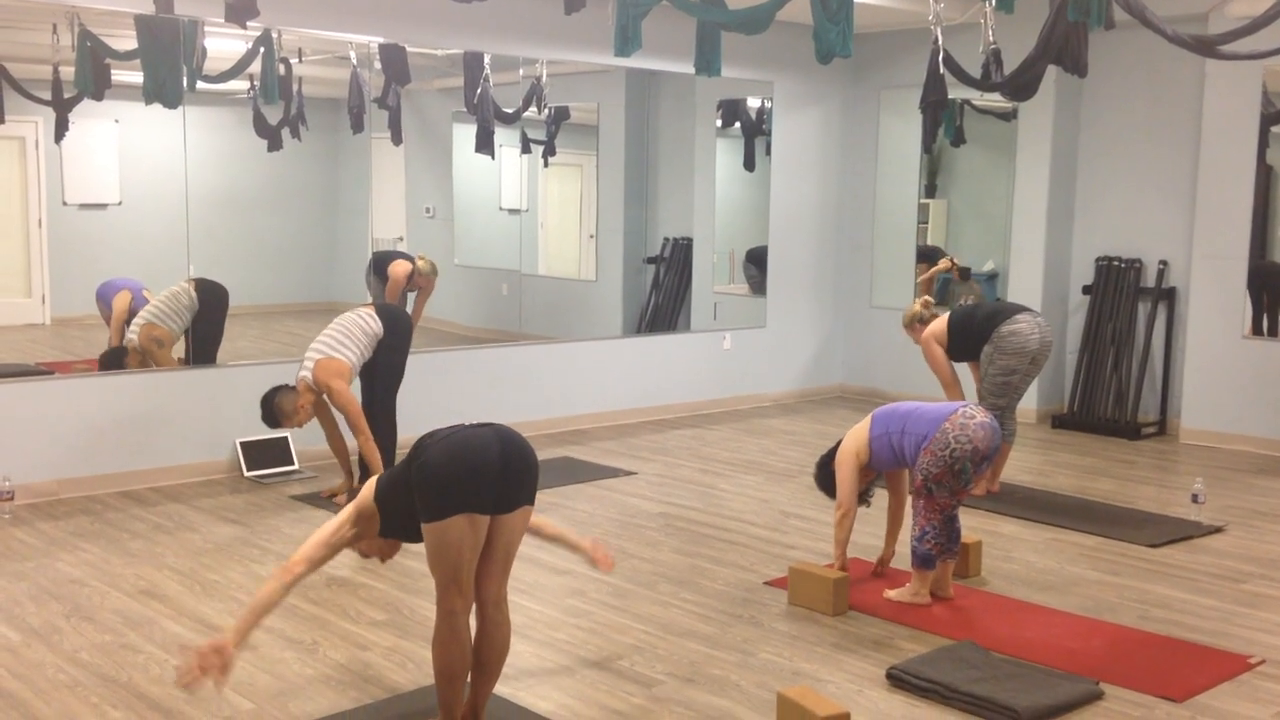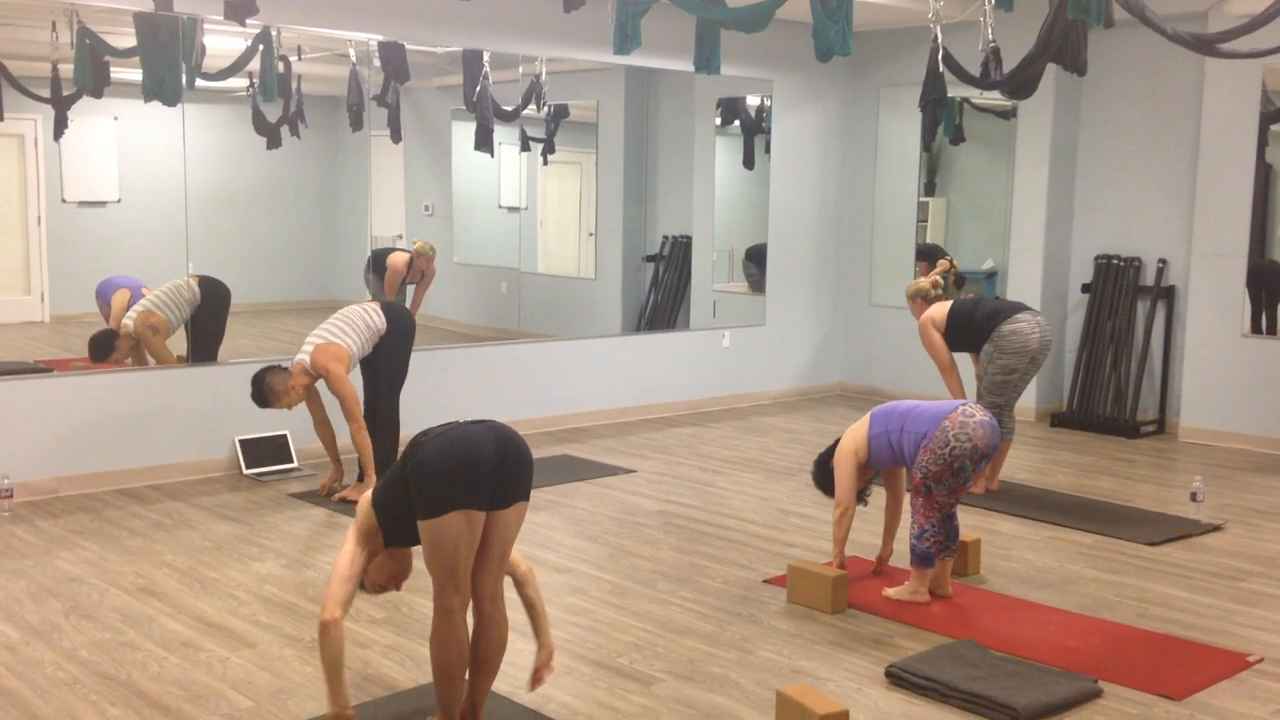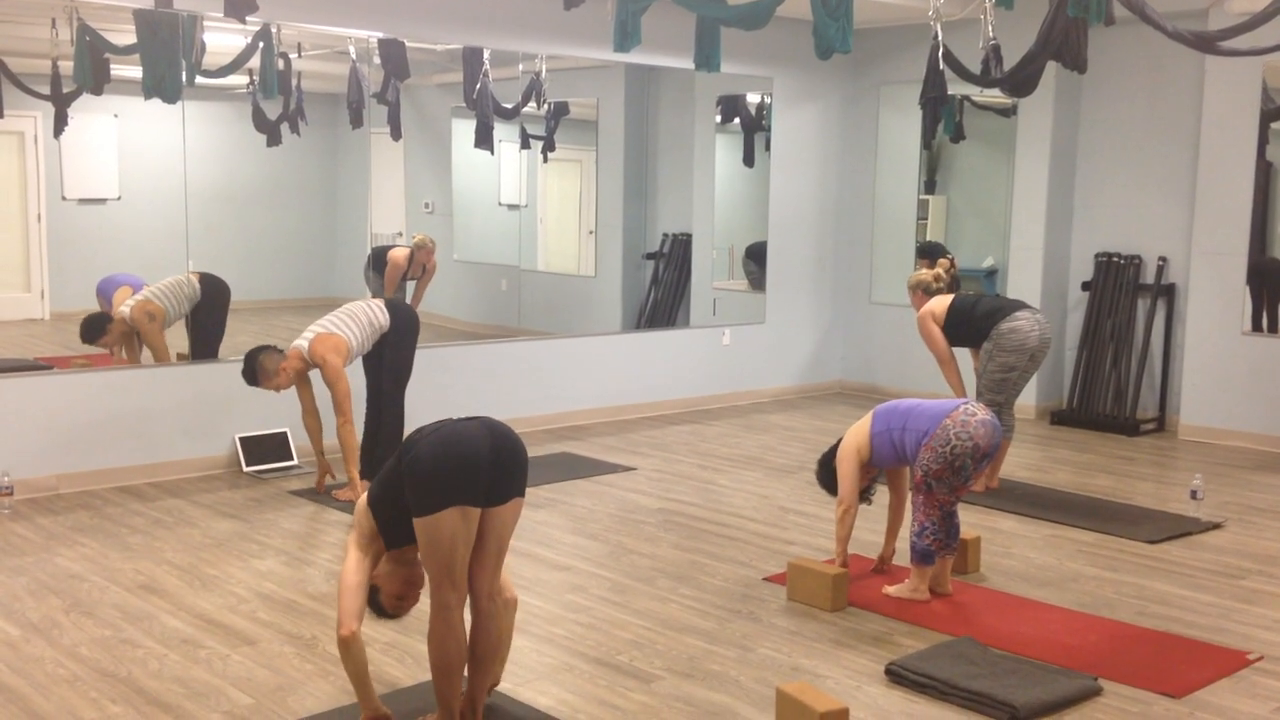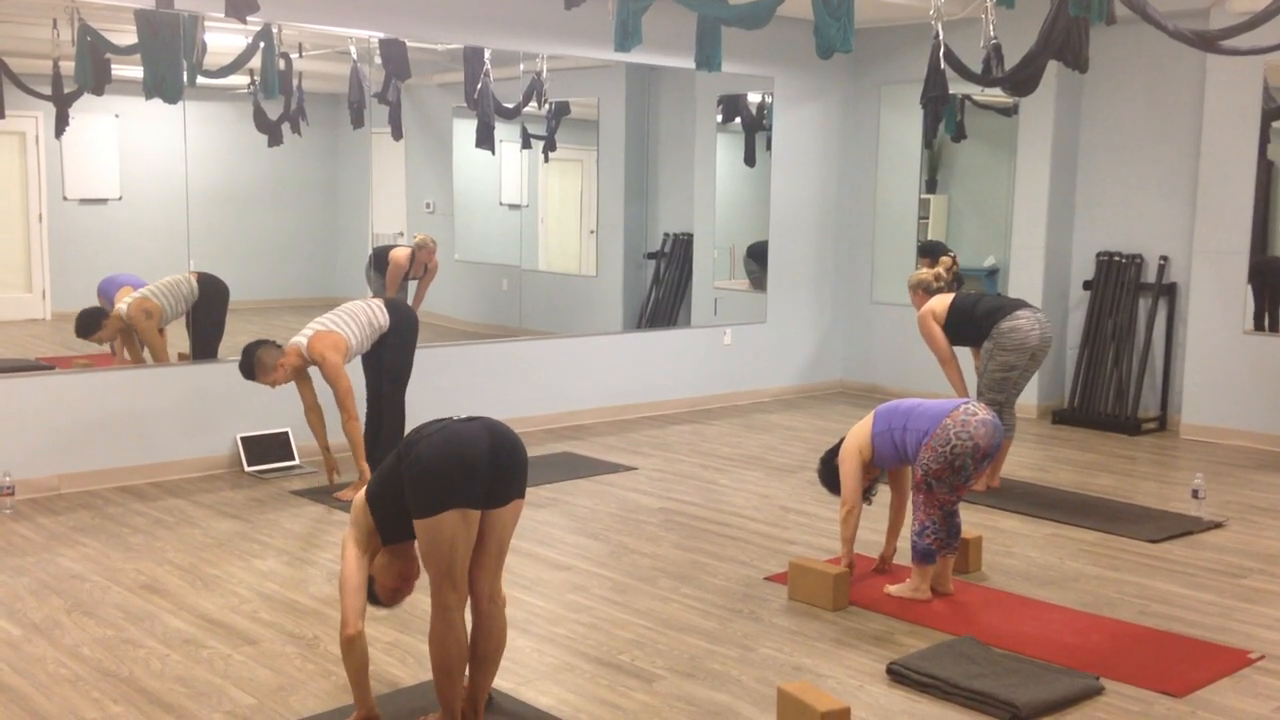
dt=0.4s
person 1, frame 1
left shoulder: (362, 515)
left elbow: (292, 571)
right elbow: (517, 516)
left wrist: (233, 639)
right wrist: (580, 544)
left hip: (452, 463)
right hip: (514, 447)
left knee: (454, 608)
right knee: (492, 600)
person 1, frame 2
left shoulder: (366, 535)
left elbow: (331, 616)
right elbow: (520, 569)
right wrist: (544, 643)
left hip: (447, 461)
right hip: (510, 445)
left knee: (450, 605)
right knee: (489, 597)
person 1, frame 3
left shoulder: (367, 541)
left elbow: (348, 631)
right elbow: (507, 597)
right wrist: (495, 673)
left hip: (443, 460)
right hip: (507, 444)
left knee: (448, 604)
right knee: (486, 594)
person 1, frame 4
left shoulder: (364, 535)
left elbow: (352, 629)
right elbow: (498, 597)
right wrist: (479, 681)
left hip: (443, 460)
right hip: (506, 445)
left knee: (448, 606)
right knee: (487, 595)
person 2, frame 1
left shoulder: (929, 336)
right shoulder: (958, 325)
left elbow: (951, 386)
right elbow: (983, 380)
left hip: (1012, 336)
left knee: (989, 412)
right knee: (1006, 411)
left ankle: (977, 481)
right ankle: (992, 479)
person 2, frame 2
left shoulder: (927, 320)
right shoulder: (958, 311)
left elbow: (948, 370)
right elbow: (980, 363)
right wrist: (975, 405)
left hip: (1012, 334)
left knee: (986, 411)
right knee: (1003, 410)
left ankle: (976, 480)
right ankle: (991, 478)
person 2, frame 3
left shoulder: (926, 314)
right shoulder: (959, 305)
left elbow: (947, 362)
right elbow: (979, 355)
left hip: (1011, 332)
right hip: (1039, 325)
left knee: (986, 408)
right knee: (1003, 407)
left ankle: (975, 478)
right ankle: (991, 476)
person 2, frame 4
left shoulder: (926, 313)
right shoulder: (959, 303)
left elbow: (948, 362)
right elbow: (980, 353)
left wrist: (965, 401)
left hip: (1012, 331)
right hip: (1039, 323)
left knee: (986, 407)
right knee: (1004, 406)
left ankle: (977, 477)
right ankle: (993, 476)
person 3, frame 1
left shoulder: (849, 449)
right shoulder: (885, 446)
left elbow: (845, 509)
right elbow: (897, 499)
left wrist: (839, 557)
right wrist: (888, 549)
left hip: (954, 435)
left knee: (926, 510)
right knee: (945, 509)
left ankle: (918, 591)
right ankle: (942, 583)
person 3, frame 2
left shoulder: (848, 447)
right shoulder: (883, 446)
left elbow: (844, 507)
right elbow: (895, 498)
left wrist: (837, 555)
right wrist: (886, 547)
left hip: (954, 434)
left knee: (925, 508)
right knee: (943, 507)
left ankle: (917, 589)
right ankle: (940, 582)
person 3, frame 3
left shoulder: (850, 446)
right shoulder: (885, 442)
left elbow: (846, 506)
right elbow: (898, 497)
left wrist: (840, 553)
right wrist: (888, 547)
left hip: (955, 432)
left knee: (926, 505)
right knee: (944, 504)
left ankle: (917, 587)
right ankle: (940, 580)
person 3, frame 4
left shoulder: (852, 446)
right shoulder: (888, 442)
left elbow: (850, 506)
right elbow: (900, 497)
left wrist: (846, 554)
right wrist: (889, 547)
left hip: (956, 431)
left knee: (926, 504)
right knee: (946, 503)
left ankle: (919, 586)
right ankle: (942, 579)
person 4, frame 1
left shoulder: (329, 383)
right shoulder: (304, 387)
left elbow: (364, 436)
right elbow: (332, 433)
right wrist: (348, 479)
left hip: (392, 325)
right hip: (367, 322)
left knee: (382, 406)
right knee: (370, 405)
right ankle: (367, 481)
person 4, frame 2
left shoulder: (328, 368)
right shoulder: (298, 372)
left elbow: (357, 424)
right elbow: (320, 422)
left wrist: (370, 478)
right wrist: (337, 467)
left hip: (395, 323)
right hip: (372, 321)
left knee: (385, 405)
right knee: (372, 404)
right ankle: (364, 480)
person 4, frame 3
left shoulder: (325, 358)
right shoulder: (294, 358)
left elbow: (345, 419)
right elbow: (309, 413)
left wrist: (352, 474)
right wrist: (321, 460)
left hip: (398, 322)
right hip: (377, 325)
left knee: (390, 403)
right knee: (374, 403)
right ankle: (370, 476)
person 4, frame 4
left shoulder: (324, 355)
right shoulder: (292, 354)
left elbow: (349, 415)
right elbow: (311, 409)
left wrist: (361, 467)
right wrist: (327, 455)
left hip: (398, 322)
right hip: (377, 325)
left knee: (390, 403)
right knee: (375, 404)
right ankle: (371, 477)
